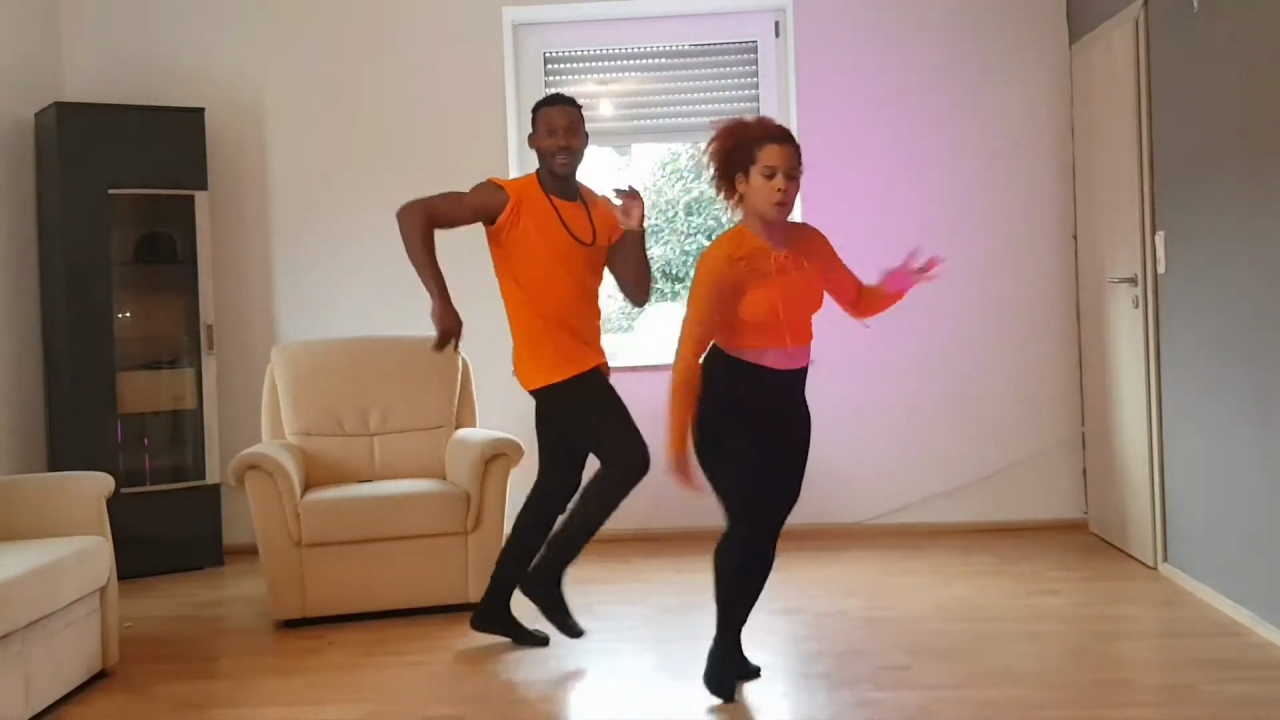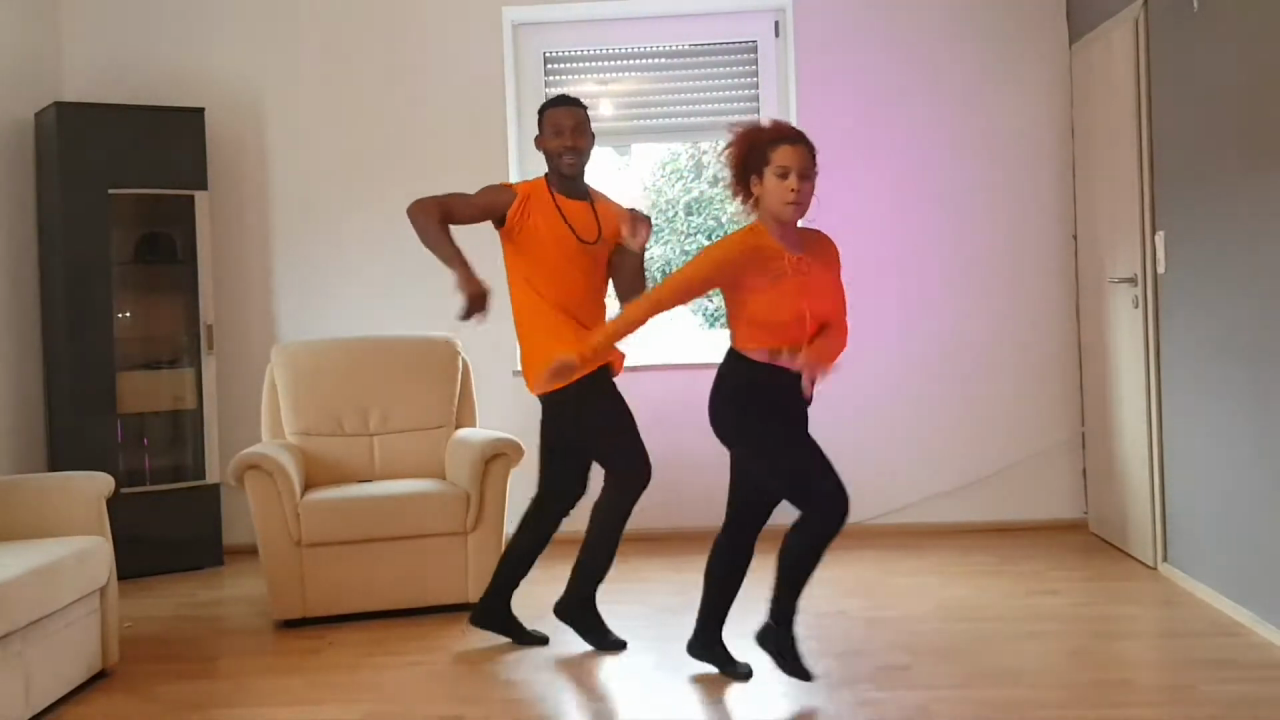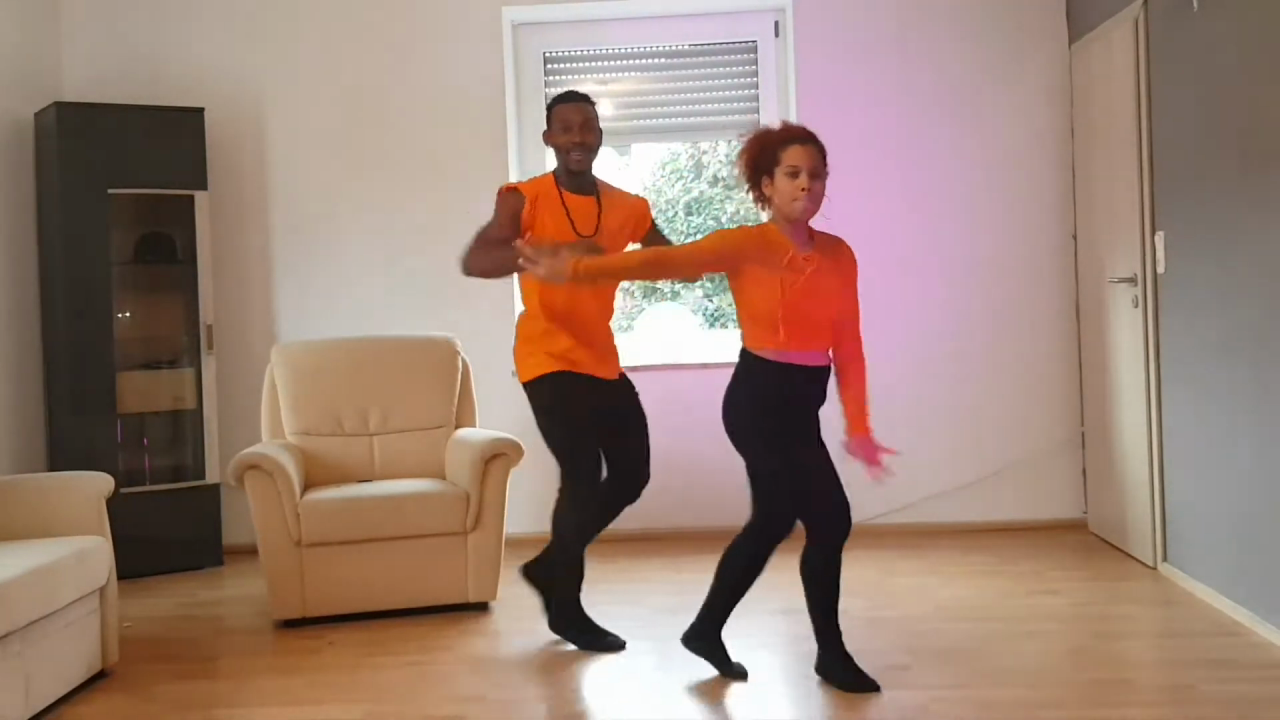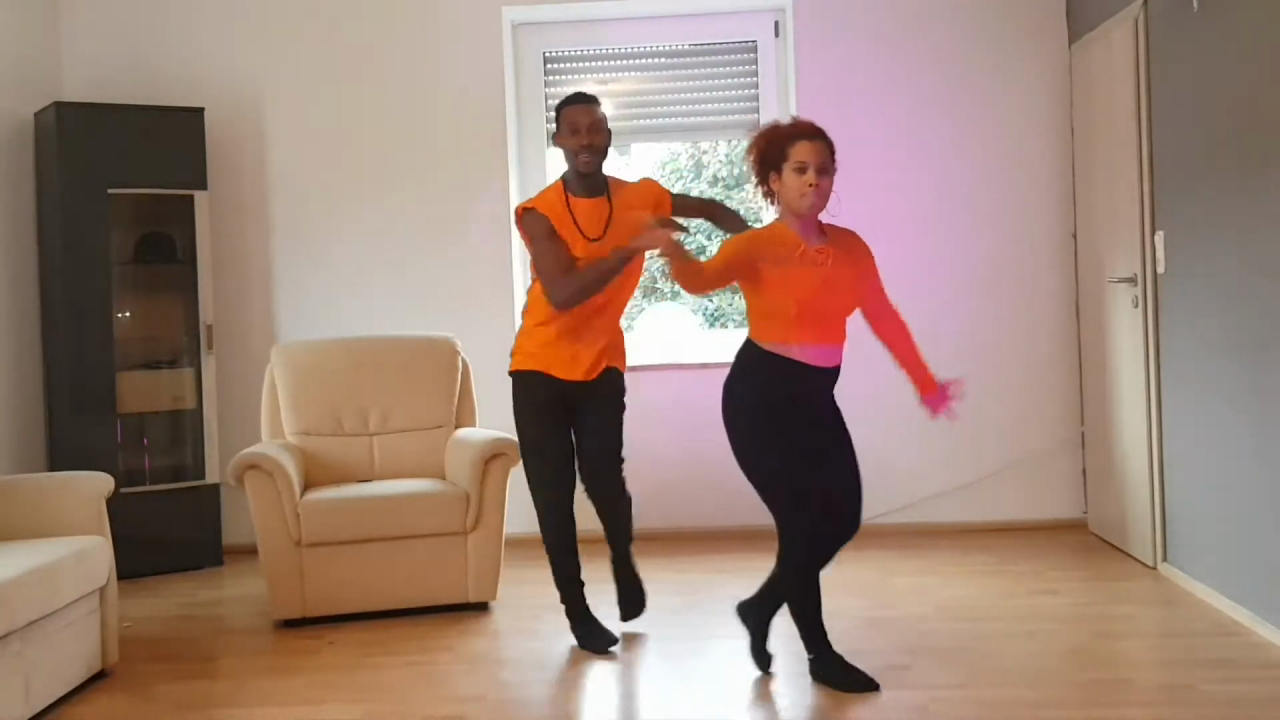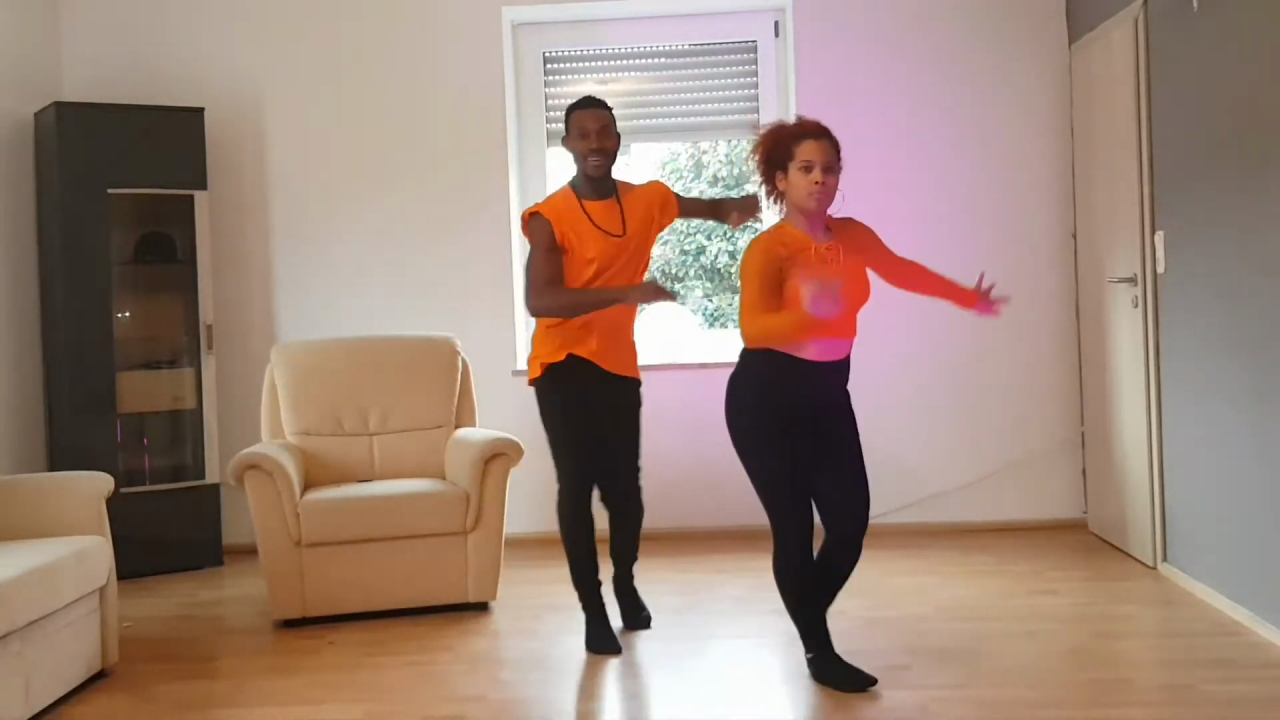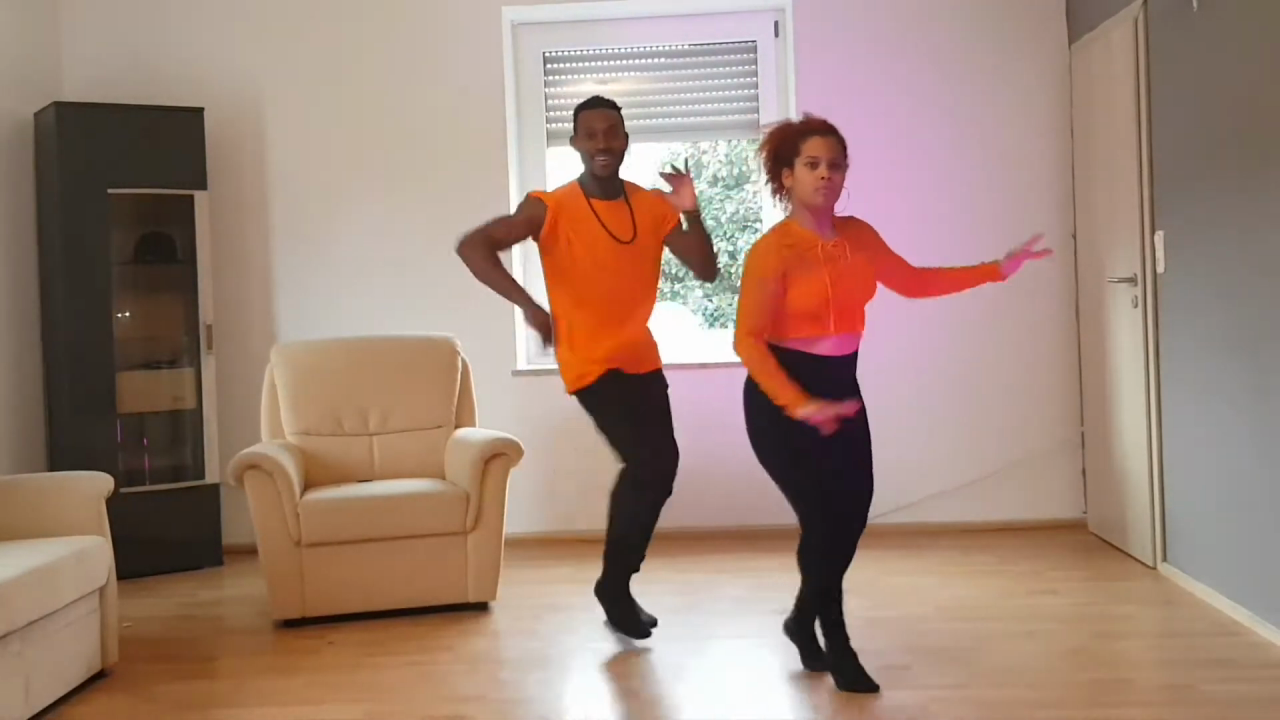
dt=0.1s
person 1, frame 1
left shoulder: (808, 243)
right shoulder: (723, 258)
left elbow: (859, 303)
right elbow: (691, 348)
left wrist: (899, 283)
right wrist: (678, 443)
left hip: (787, 402)
right hip: (728, 404)
left knee: (762, 530)
right knee: (750, 524)
left ankle: (730, 645)
right ankle: (722, 649)
person 1, frame 2
left shoulder: (822, 250)
right shoulder: (739, 251)
left elbow: (836, 328)
right elbow: (659, 298)
left wrist: (816, 358)
right wrist: (584, 352)
left hip: (788, 403)
right hip: (748, 402)
left knee: (745, 525)
right knee: (828, 504)
left ankle: (708, 637)
right ankle: (779, 625)
person 1, frame 3
left shoulder: (839, 256)
right shoulder: (748, 246)
left elbow: (849, 346)
right elbow: (666, 263)
left wrist: (859, 427)
right wrist: (574, 264)
left hip: (802, 405)
right hip: (763, 402)
left knee: (770, 525)
right knee: (831, 518)
left ankle: (706, 629)
right ankle: (832, 653)
person 1, frame 4
left shoulder: (848, 246)
right shoulder: (755, 247)
left elbow: (883, 317)
right elbow: (701, 279)
left wrist: (925, 383)
right wrist: (676, 255)
left hip: (813, 398)
right hip: (758, 397)
left knee: (841, 519)
right knee: (802, 525)
left ankle: (763, 607)
right ankle: (820, 654)
person 1, frame 5
left shoulder: (853, 237)
right shoulder: (766, 249)
left elbow: (904, 272)
right elbow: (754, 330)
left wrist: (970, 298)
right wrist: (807, 311)
left hip: (828, 394)
right hip: (766, 401)
left knee: (849, 525)
right knee: (793, 528)
left ankle: (808, 623)
right ankle: (817, 649)
person 1, frame 6
left shoulder: (858, 236)
right shoulder: (771, 249)
left elbow: (910, 281)
right elbow: (748, 340)
left wrist: (996, 270)
right wrist: (800, 405)
left hip: (841, 390)
right hip: (782, 399)
left knee: (850, 519)
right knee: (824, 521)
left ankle: (806, 620)
right ankle: (835, 645)
person 2, frame 1
left shoulder: (604, 211)
right shoulder: (507, 200)
left elbow: (636, 291)
right elbow: (412, 214)
left wrist: (633, 234)
right wrist: (440, 298)
left hip: (582, 364)
right hip: (555, 365)
left knee: (556, 485)
right knee: (629, 459)
left ankle: (494, 605)
right ankle: (544, 574)
person 2, frame 2
left shoulder: (611, 213)
right shoulder: (515, 200)
left elbow: (633, 300)
right elbow: (423, 210)
left wrist: (635, 249)
right wrist: (464, 273)
left hip: (591, 366)
right hip: (562, 366)
left knee: (561, 492)
right knee: (630, 469)
left ankle: (494, 604)
right ankle: (579, 598)
person 2, frame 3
left shoulder: (628, 207)
right shoulder: (521, 198)
right elbow: (473, 262)
left hip: (602, 361)
right hip: (555, 364)
left knee: (631, 475)
right knee: (584, 477)
left ankle: (550, 568)
right ankle: (568, 608)
person 2, frame 4
left shoulder: (642, 195)
right shoulder: (538, 214)
left elbow: (708, 209)
right elbow: (562, 295)
left wrist: (741, 235)
right wrist: (633, 246)
left hip: (599, 365)
right hip: (538, 363)
left knee: (603, 479)
right knee: (551, 488)
left ankle: (623, 564)
right ankle: (576, 609)
person 2, frame 5
left shoulder: (652, 198)
right shoulder: (545, 218)
left elbow: (721, 208)
right elbow: (541, 302)
left wrist: (749, 204)
right wrist: (627, 292)
left hip: (615, 365)
right hip: (560, 362)
left knee: (622, 488)
right knee: (574, 478)
left ankle: (624, 583)
right ankle: (592, 608)
person 2, frame 6
left shoulder: (656, 206)
right shoulder: (550, 208)
left elbow: (707, 272)
right elbow: (471, 247)
left wrist: (692, 214)
right wrist: (528, 303)
left hip: (644, 362)
right hip: (596, 365)
left knee: (658, 471)
right knee: (652, 464)
left ankle: (618, 584)
right ankle: (614, 586)
